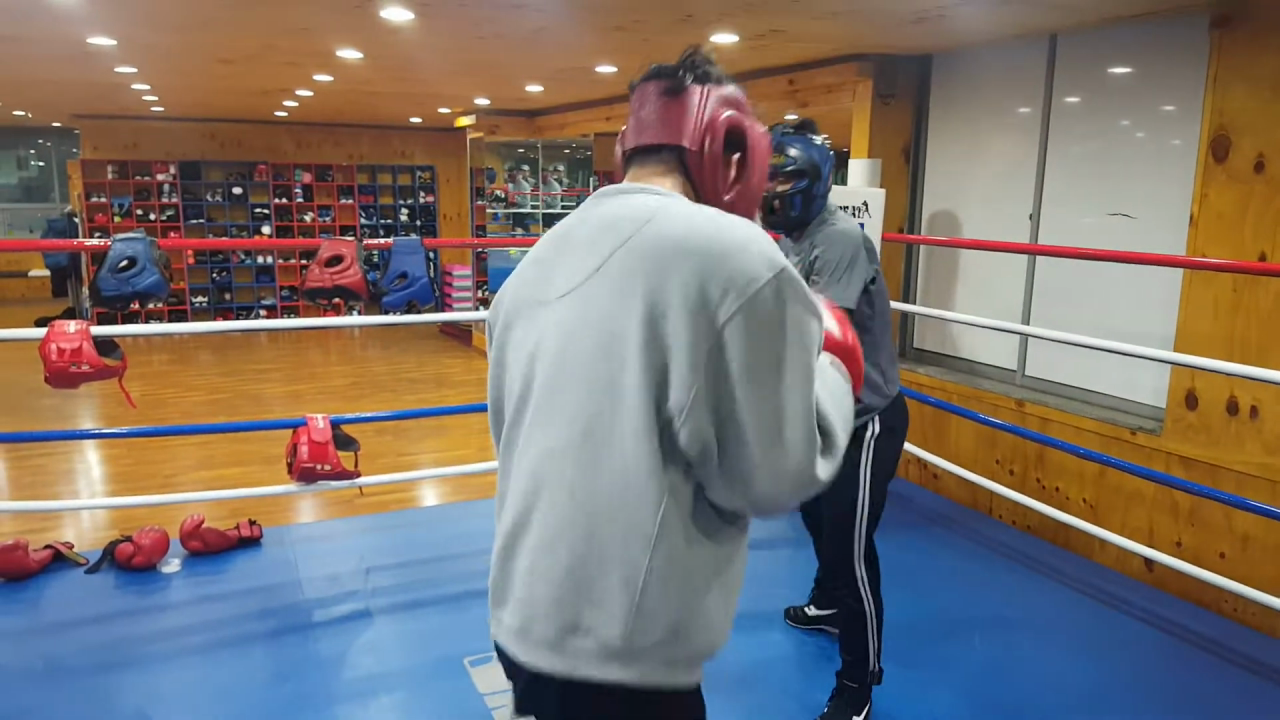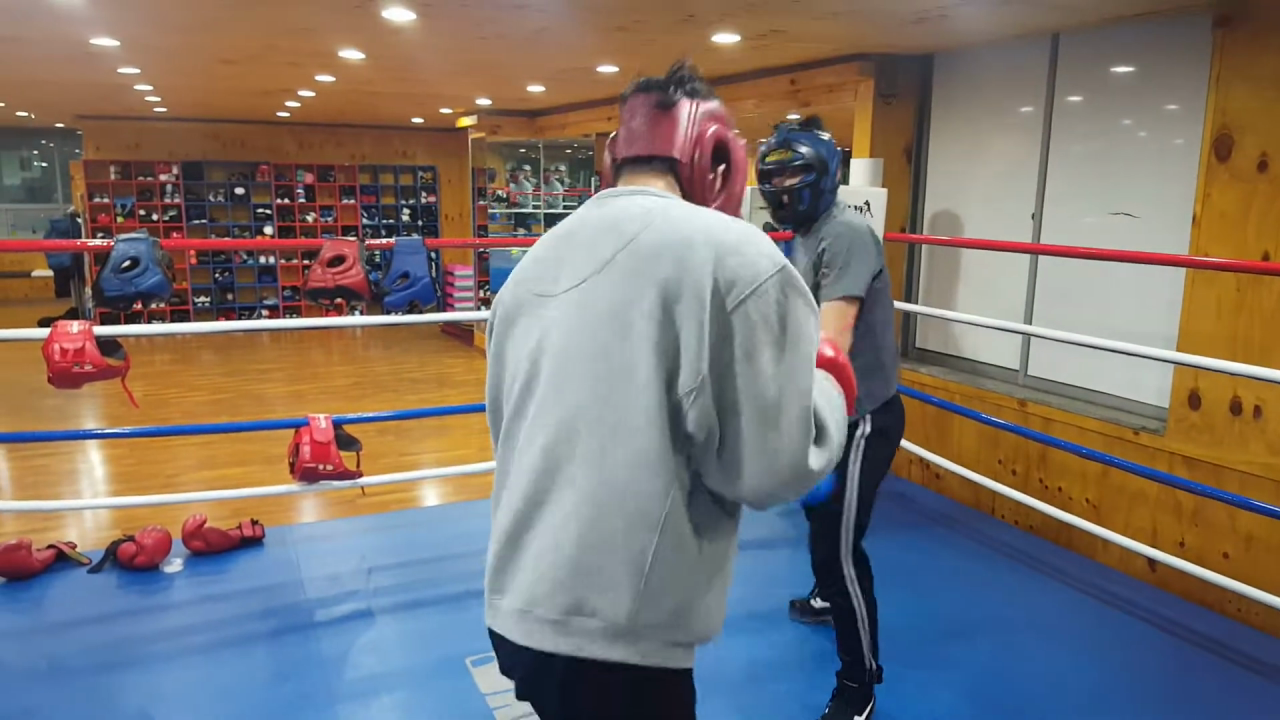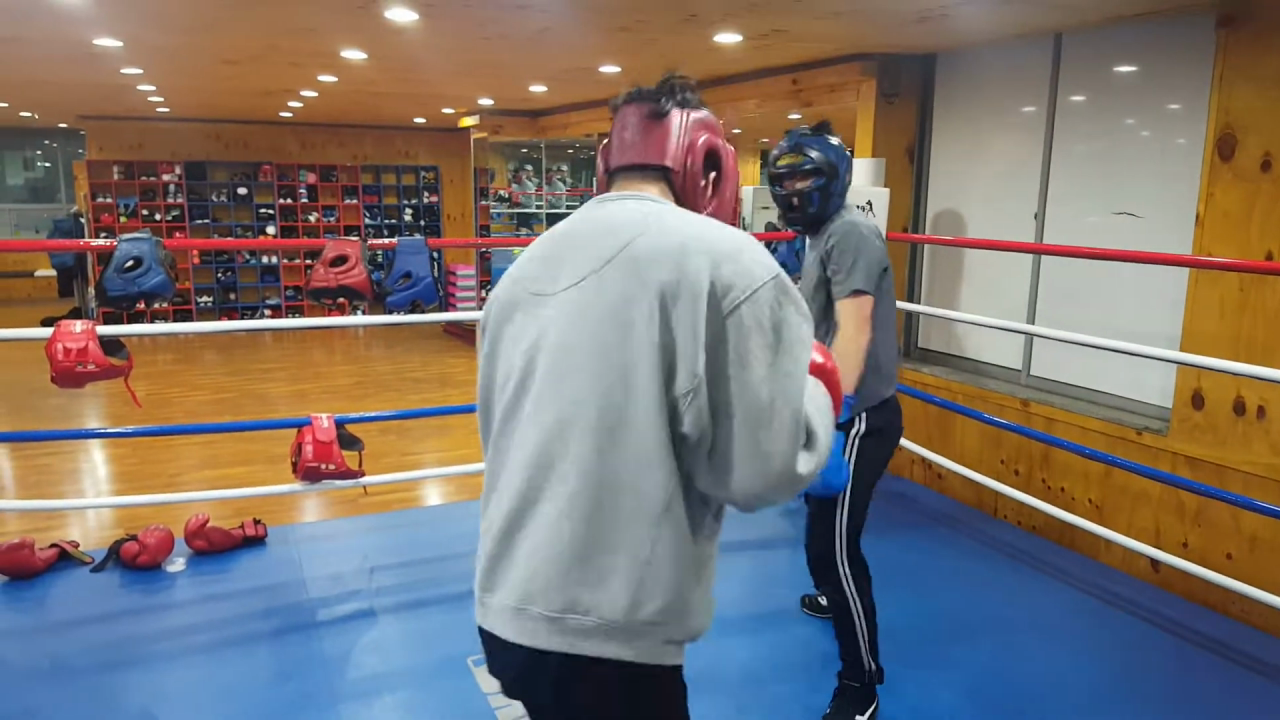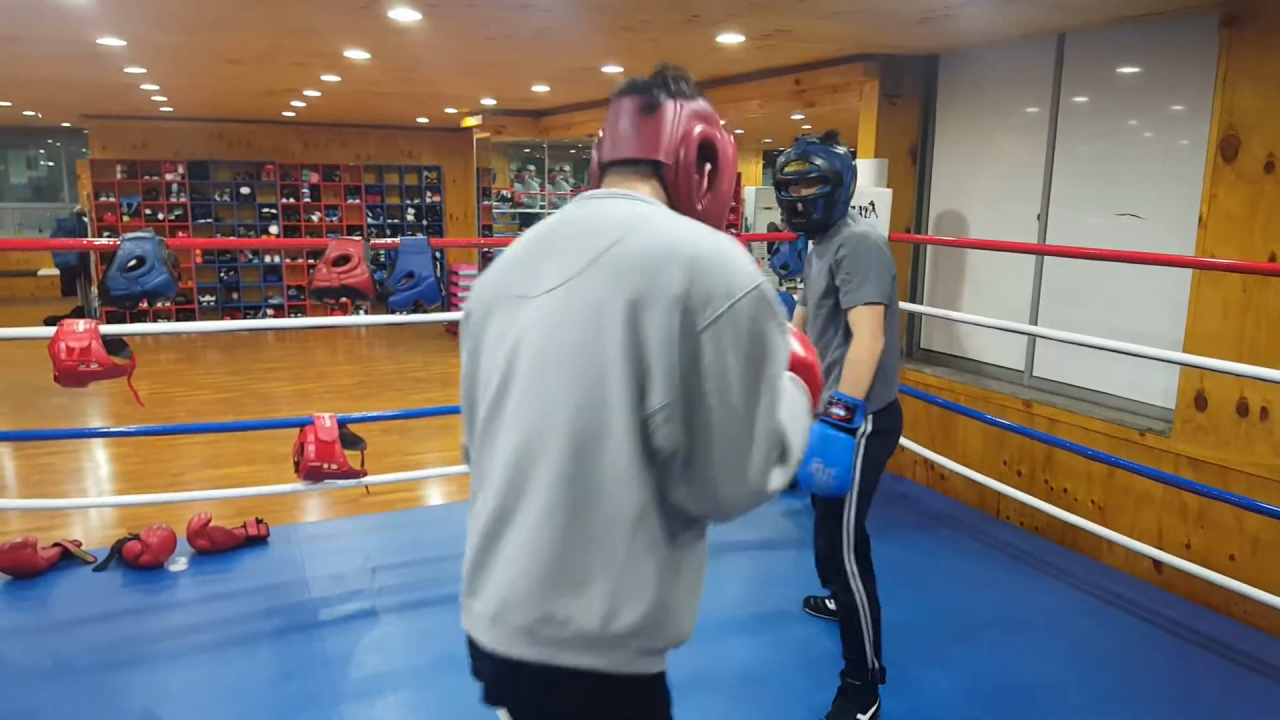
dt=0.1s
person 1, frame 1
left shoulder: (535, 268)
right shoulder: (730, 258)
right elbow: (773, 473)
right wrist: (832, 370)
left hip: (525, 624)
right hip: (622, 656)
person 1, frame 2
left shoulder: (532, 266)
right shoulder: (733, 255)
right elbow: (768, 464)
right wrist: (827, 386)
left hip: (520, 615)
right hip: (619, 638)
person 1, frame 3
left shoulder: (520, 273)
right shoulder: (725, 261)
right elbow: (756, 468)
right wrist: (814, 391)
left hip: (511, 614)
right hip: (608, 638)
person 1, frame 4
left shoulder: (503, 270)
right shoulder: (707, 268)
right elbow: (729, 477)
right wrist: (794, 387)
left hip: (495, 617)
right hip: (590, 647)
person 2, frame 1
left shoulder: (839, 238)
right shoulder: (793, 242)
left hip: (868, 417)
left knee: (849, 545)
right knee: (817, 514)
right ankle: (826, 604)
person 2, frame 2
left shoulder: (846, 233)
right shoulder: (804, 236)
left elbow: (835, 335)
left hip: (863, 419)
left knee: (838, 546)
right knee: (818, 510)
right ankle: (830, 597)
person 2, frame 3
left shoulder: (851, 233)
right shoulder: (816, 239)
left elbow: (854, 332)
left wrist: (832, 419)
left hip: (859, 417)
right hip: (830, 411)
left knee: (831, 544)
right knee: (825, 515)
right ankle: (839, 596)
person 2, frame 4
left shoulder: (858, 242)
right shoulder: (819, 245)
left elbow: (868, 339)
left wrist: (838, 419)
left hip: (860, 419)
right hip: (835, 413)
left knee: (839, 545)
right knee: (830, 516)
right ankle: (846, 598)
